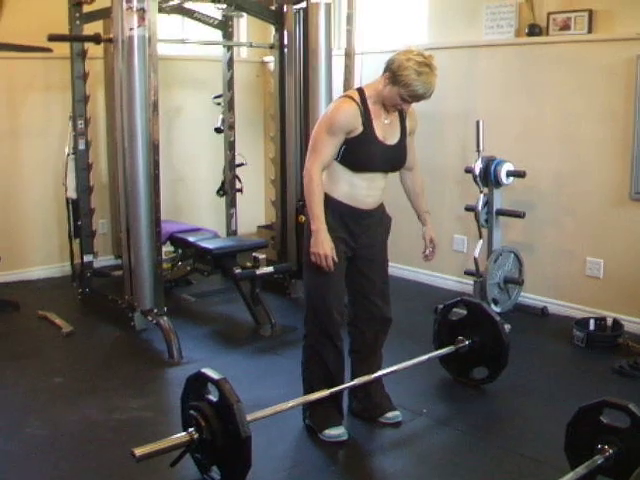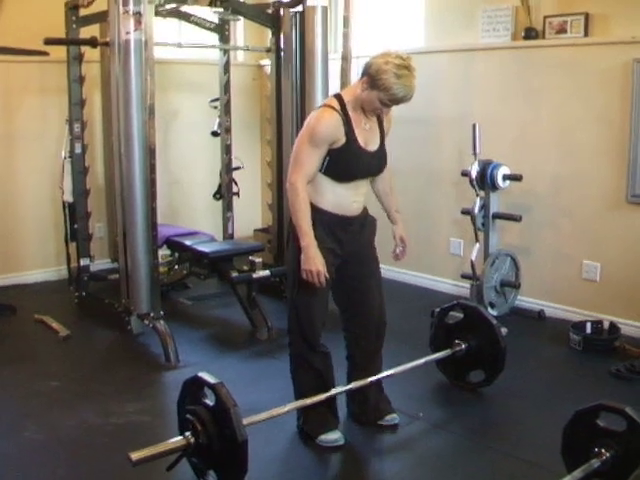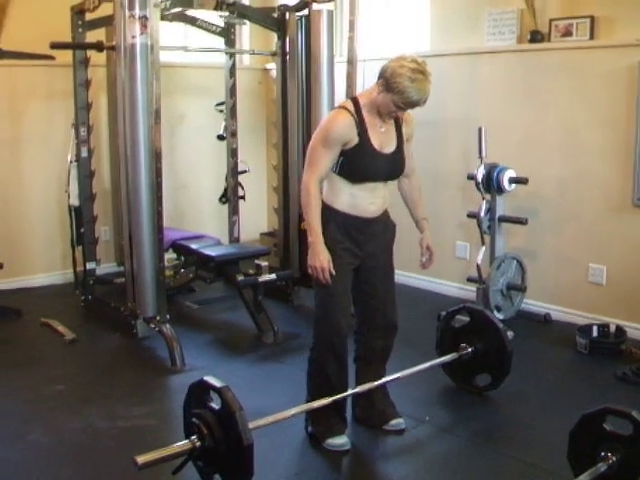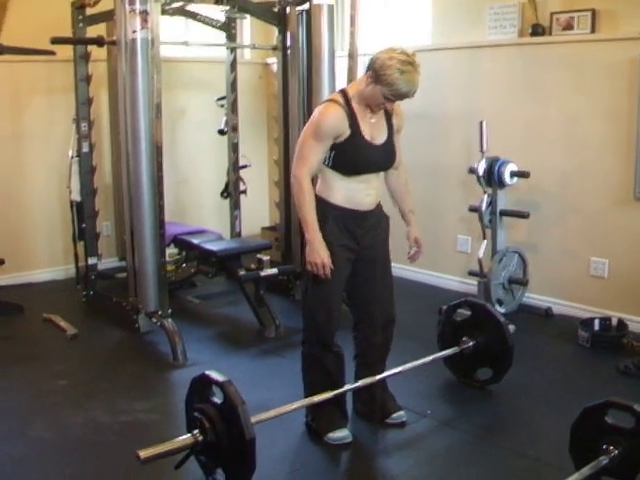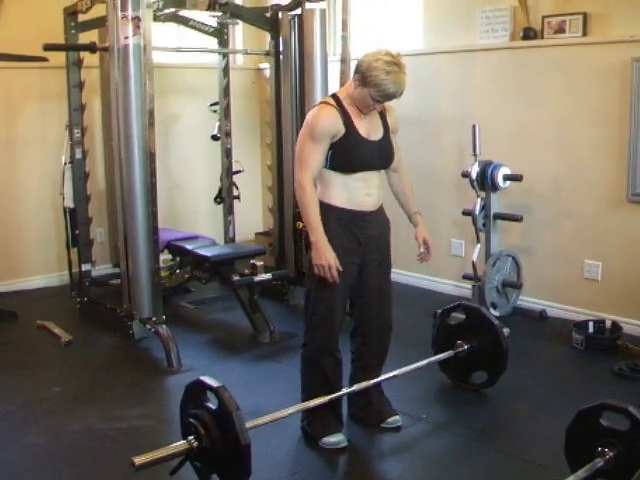
dt=0.5s
person 1, frame 1
left shoulder: (406, 118)
right shoulder: (347, 110)
left elbow: (410, 170)
right elbow: (312, 169)
left wrist: (425, 221)
right wrist: (319, 230)
left hip: (373, 222)
right hip: (332, 219)
left knee: (374, 314)
right knee: (325, 317)
left ankle: (368, 398)
right ankle: (322, 411)
person 1, frame 2
left shoulder: (381, 119)
right shoulder: (327, 119)
right elbow: (296, 183)
left wrist: (396, 221)
right wrist: (308, 247)
left hip: (358, 228)
right hip: (319, 229)
left knee: (370, 318)
right knee: (309, 327)
left ankle: (368, 402)
right ankle: (316, 417)
person 1, frame 3
left shoulder: (403, 124)
right shoulder: (342, 121)
left elbow: (408, 177)
right elbow: (310, 182)
left wrist: (423, 227)
right wrist: (316, 244)
left hip: (378, 231)
right hip: (337, 231)
left knee: (381, 323)
right knee: (332, 328)
left ankle: (373, 405)
right ankle: (325, 420)
person 1, frame 4
left shoulder: (393, 116)
right shoulder: (332, 113)
right elbow: (301, 176)
left wrist: (411, 221)
right wrist: (313, 239)
left hip: (373, 223)
right hip: (332, 224)
left knee: (379, 316)
right knee: (324, 324)
left ankle: (374, 399)
right ankle: (324, 414)
person 1, frame 5
left shoulder: (387, 116)
right shoulder: (325, 116)
left elbow: (397, 171)
right elbow: (303, 180)
left wrist: (417, 222)
right wrist: (318, 241)
left hip: (375, 226)
right hip: (335, 227)
left knee: (377, 321)
right knee: (325, 327)
left ankle: (368, 402)
right ankle: (320, 418)
